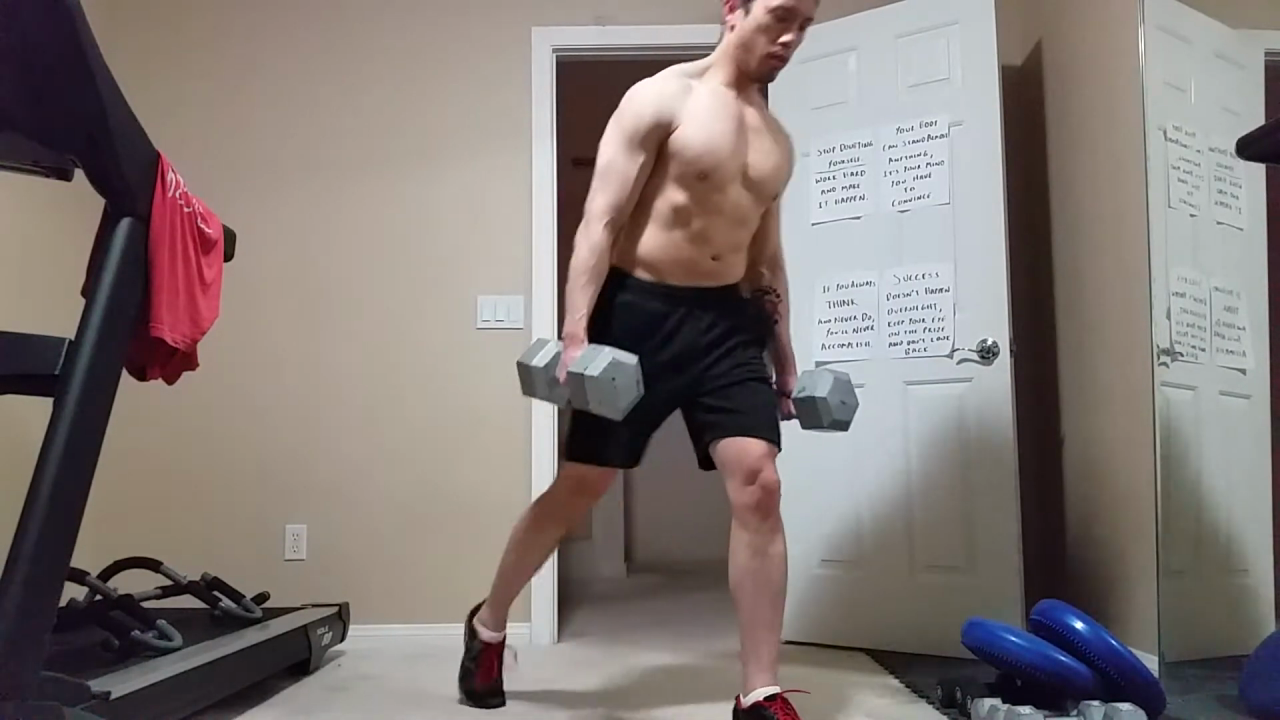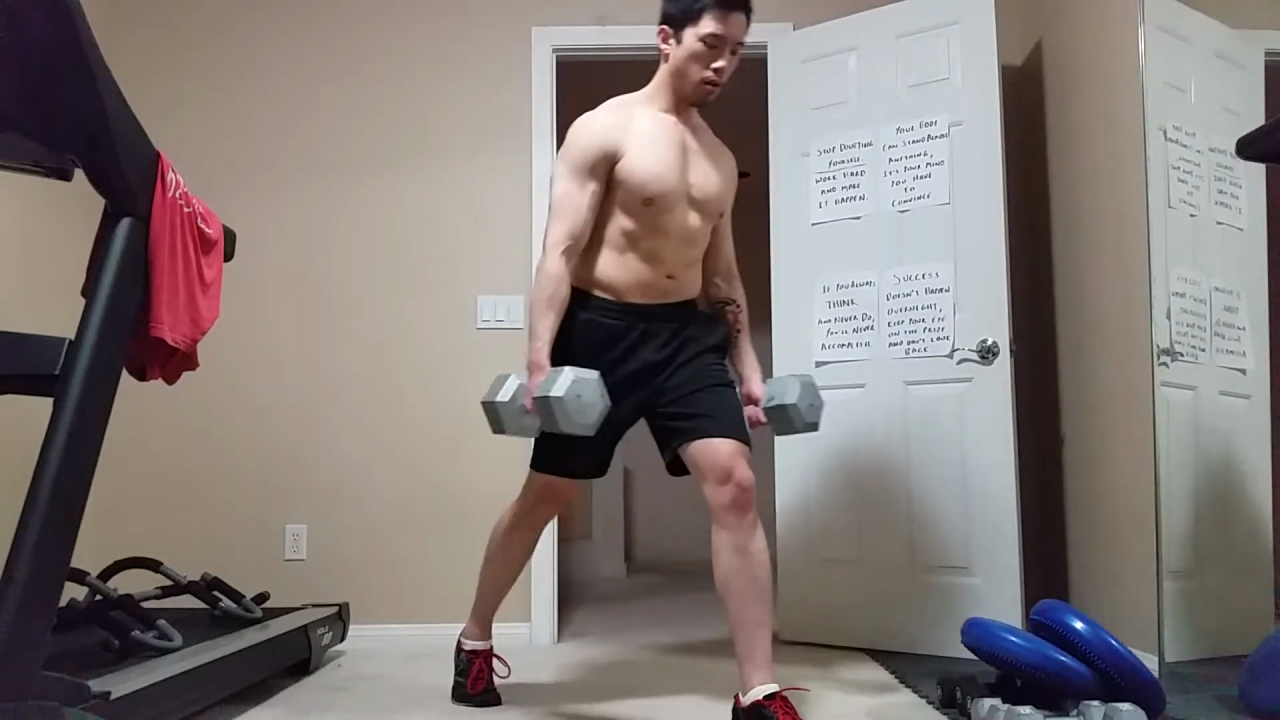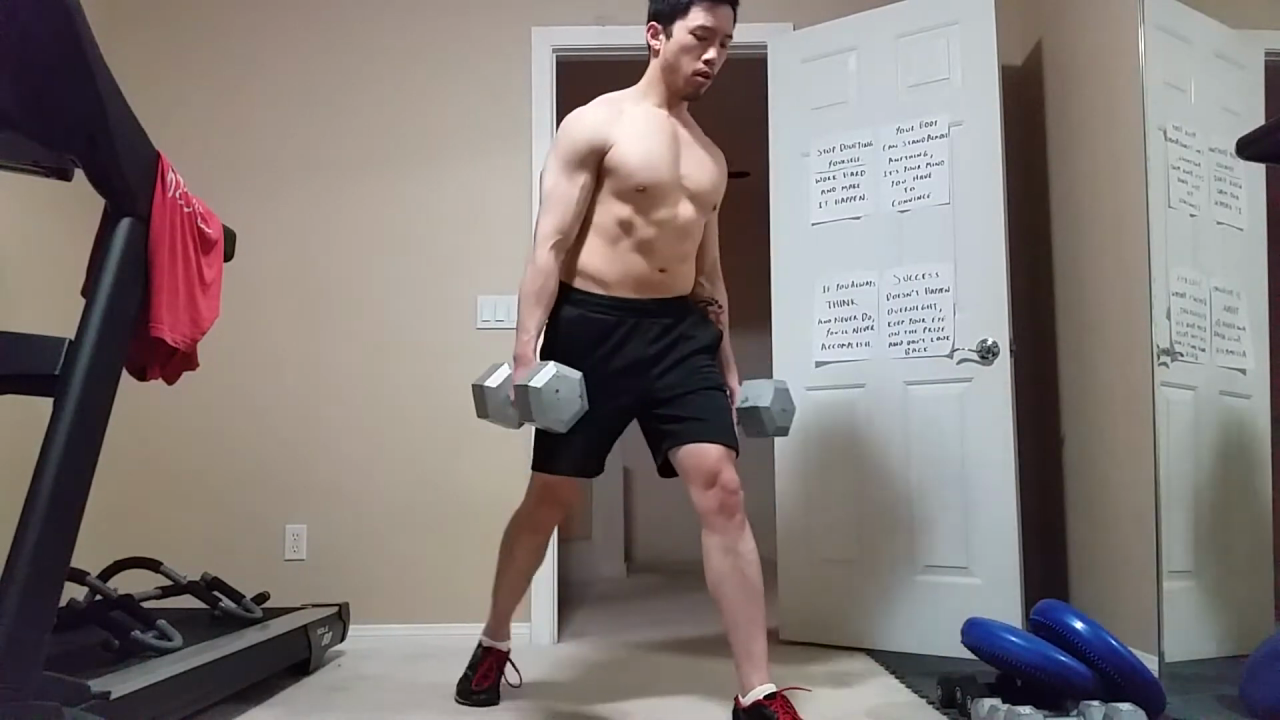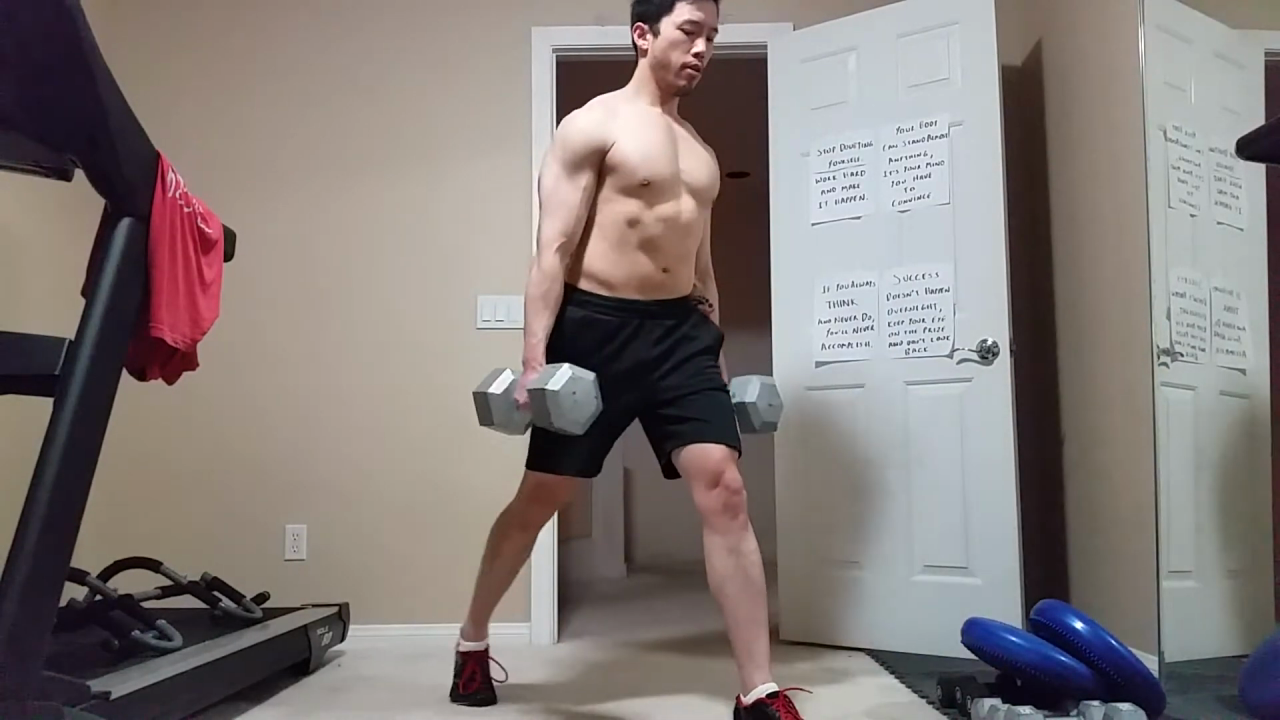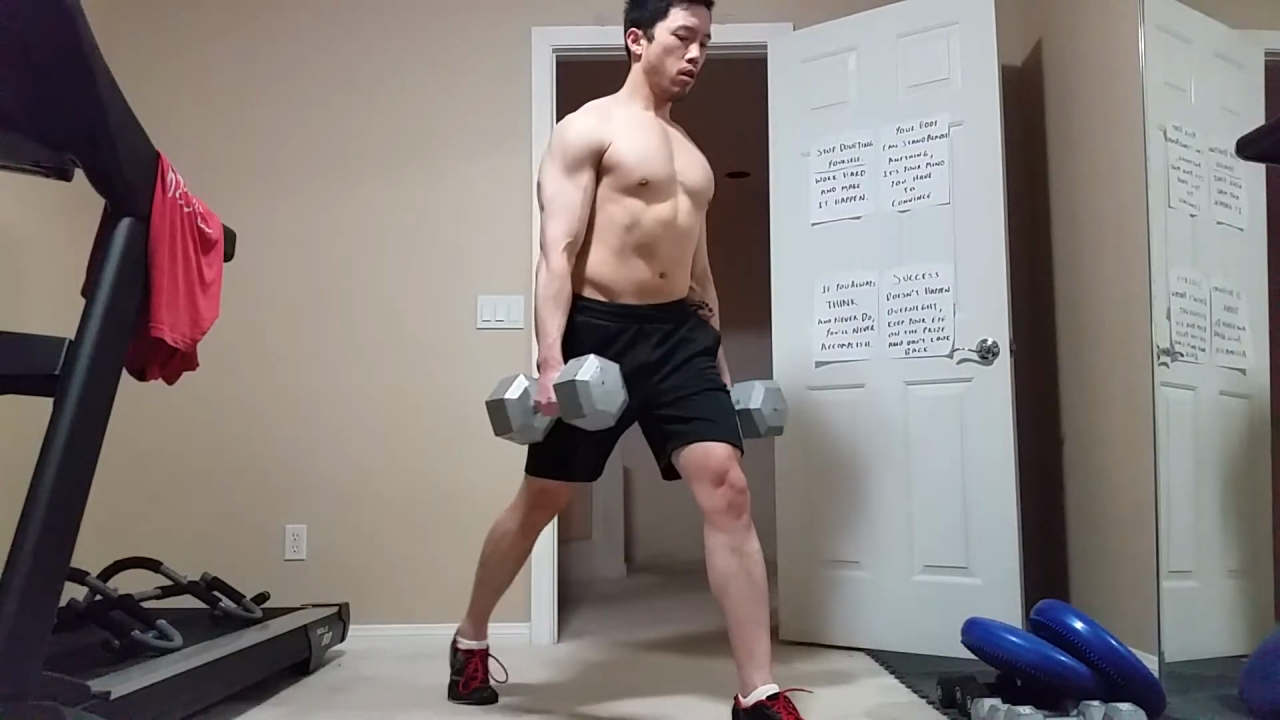
dt=0.3s
person 1, frame 1
left shoulder: (776, 140)
right shoulder: (660, 99)
right elbow: (600, 221)
left wrist: (784, 358)
right wrist: (575, 331)
left hip: (729, 320)
right hip: (641, 310)
left knee: (758, 487)
right knee: (581, 486)
right ankle: (489, 623)
person 1, frame 2
left shoulder: (720, 158)
right shoulder: (604, 130)
left elbow: (722, 273)
right elbow: (560, 251)
left wrist: (748, 368)
right wrist: (539, 357)
left hip: (687, 334)
right hip: (603, 330)
left knee: (735, 489)
right knee: (544, 497)
right ankle: (475, 642)
person 1, frame 3
left shoulder: (710, 156)
right shoulder: (594, 125)
right elbow: (551, 244)
left wrist: (728, 368)
right wrist: (525, 350)
left hip: (680, 331)
right hip: (594, 328)
left knee: (722, 494)
right knee: (550, 498)
right ankle: (493, 641)
person 1, frame 4
left shoulder: (701, 152)
right shoulder: (591, 126)
right elbow: (553, 248)
left wrist: (720, 359)
right wrist: (534, 356)
left hip: (681, 332)
right hip: (597, 328)
left knee: (725, 494)
right knee: (539, 497)
right ankle: (471, 638)
person 1, frame 5
left shoulder: (693, 154)
right shoulder: (587, 130)
right elbow: (558, 251)
left wrist: (720, 365)
right wrist: (551, 358)
left hip: (679, 335)
right hip: (598, 331)
left knee: (729, 495)
right knee: (541, 500)
right ankle: (470, 638)
